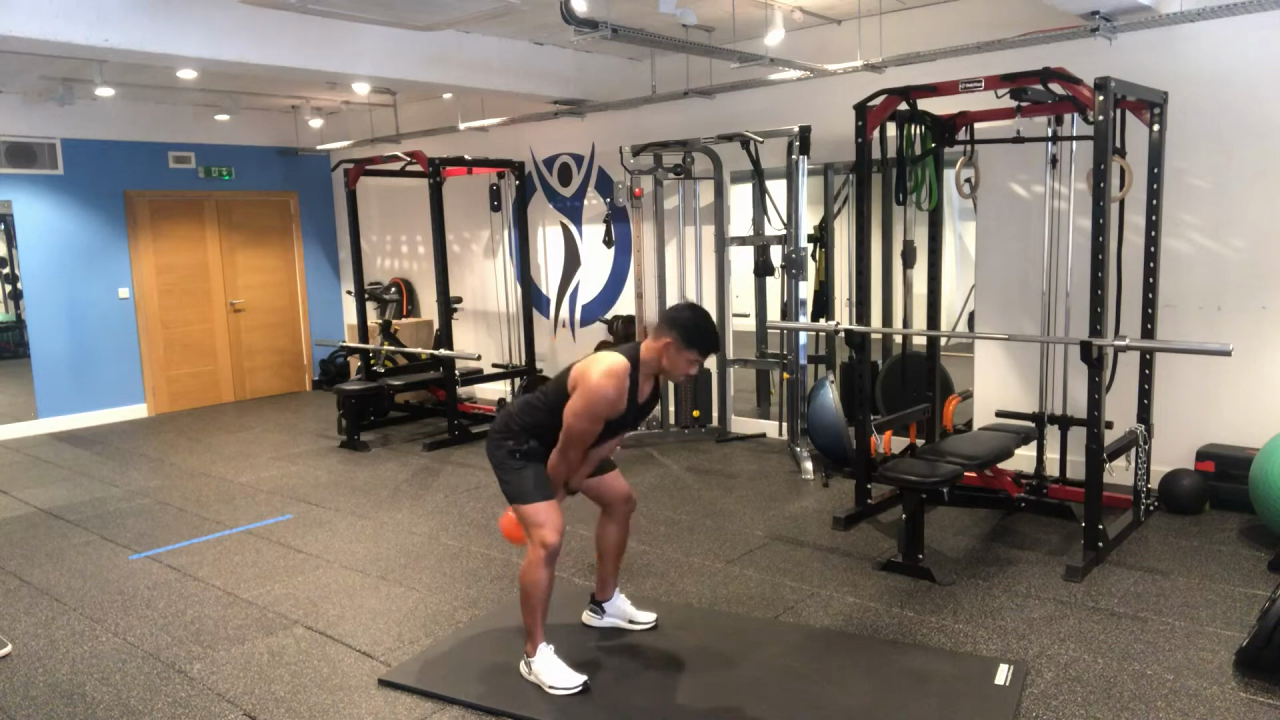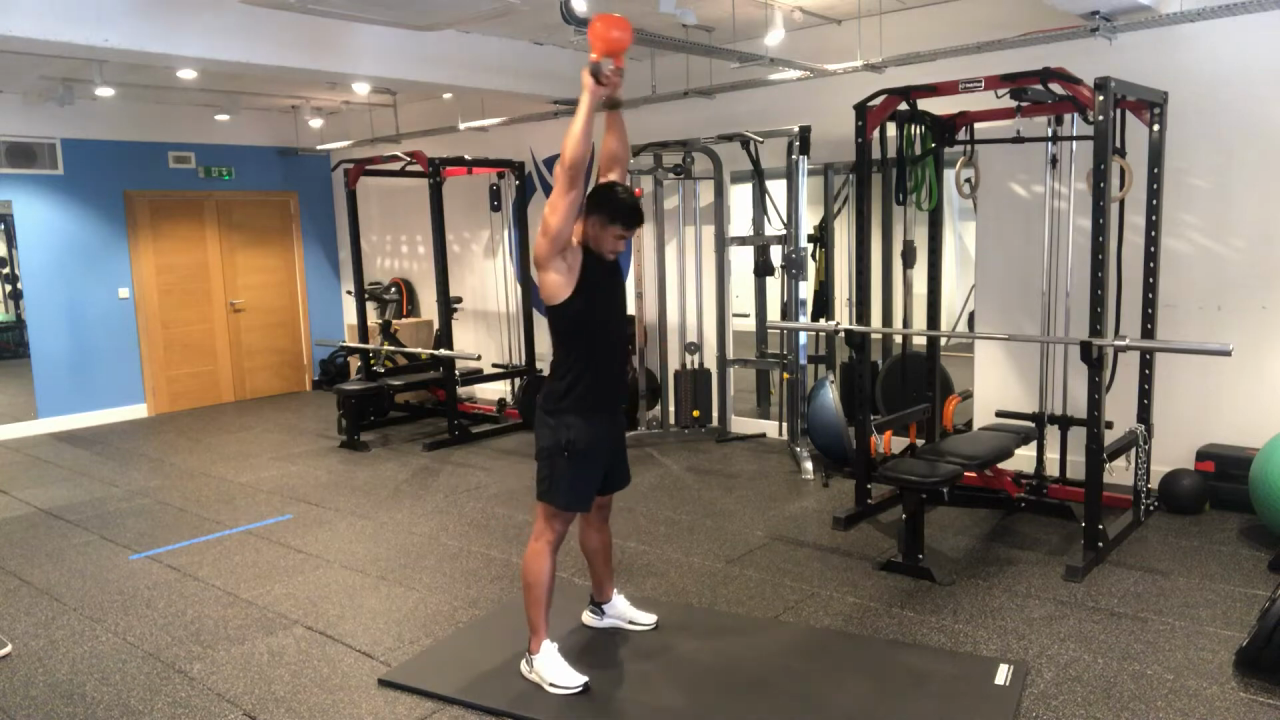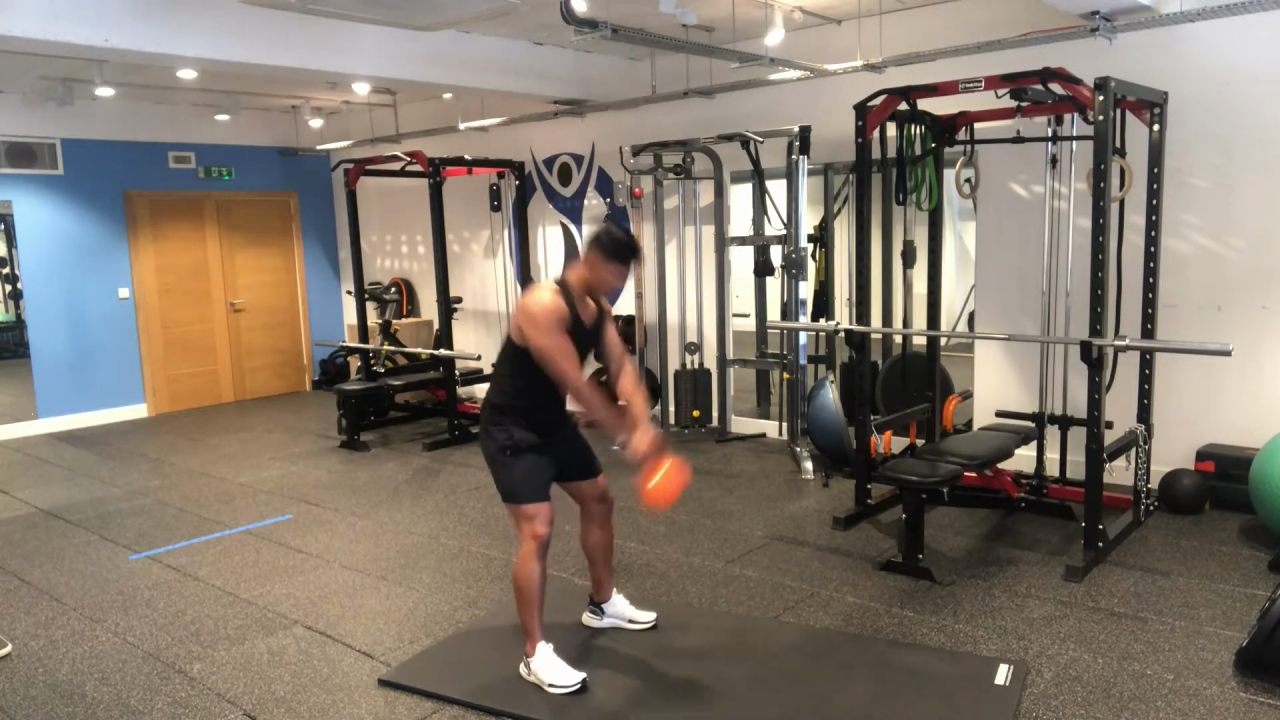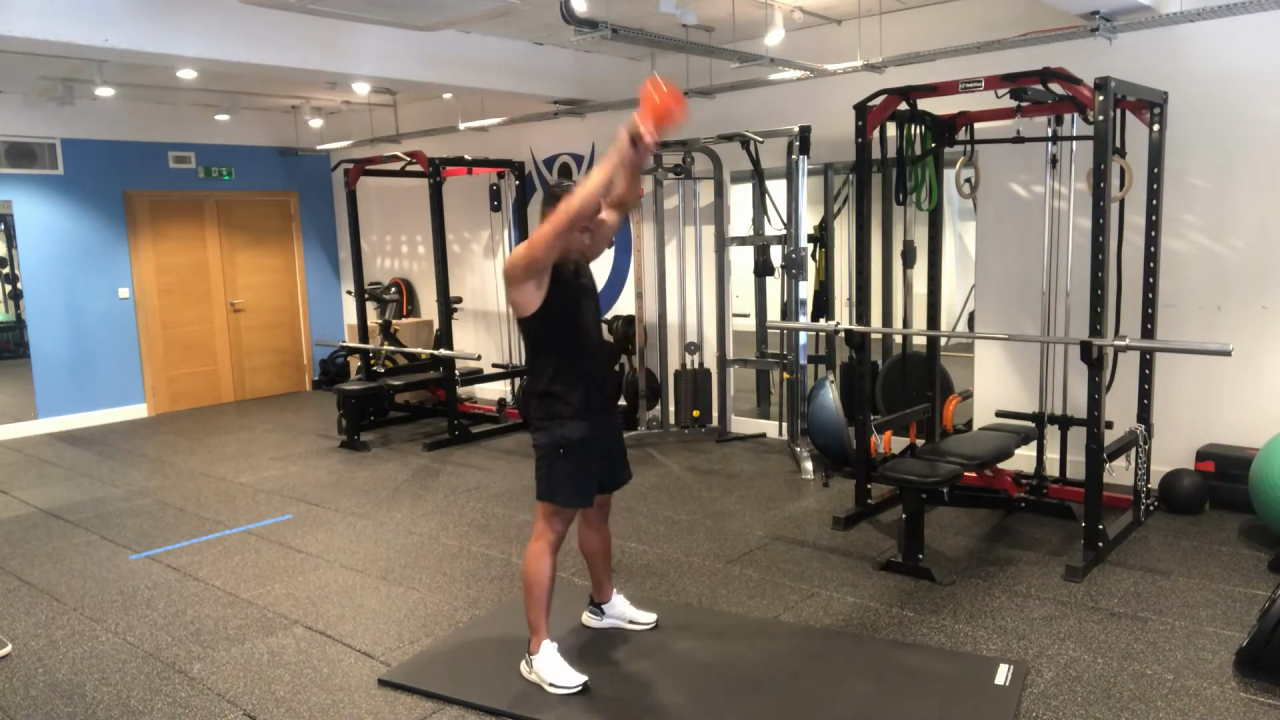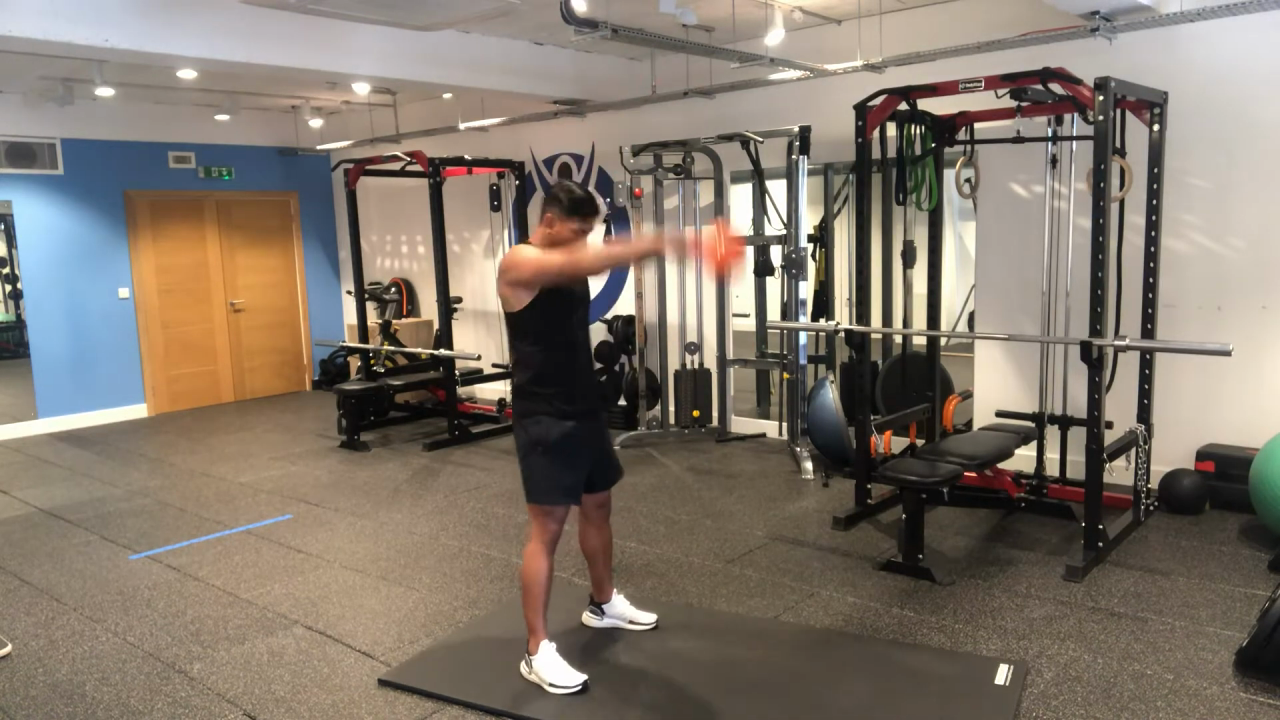
dt=1s
person 1, frame 1
left shoulder: (651, 377)
right shoulder: (606, 382)
left elbow: (608, 439)
right elbow: (567, 453)
left wrist: (573, 484)
right wrist: (553, 497)
left hip: (568, 443)
right hip: (519, 442)
left knee: (621, 500)
right knee: (548, 538)
left ankle: (604, 603)
right ankle: (536, 655)
person 1, frame 2
left shoulder: (604, 254)
right shoulder: (558, 258)
left elbow: (613, 167)
right elbow: (570, 176)
left wrist: (613, 105)
right wrist: (589, 99)
left hip: (607, 411)
right hip: (569, 418)
left knee: (598, 513)
right knee: (551, 527)
left ankle: (603, 604)
right ankle: (538, 651)
person 1, frame 3
left shoulder: (597, 306)
right shoulder: (546, 306)
left elbow: (622, 368)
right elbow: (577, 386)
left wrist: (643, 424)
right wrist: (624, 436)
left hip: (554, 420)
right hip: (511, 427)
left knee: (599, 498)
right knee: (538, 530)
left ankle: (603, 603)
right ankle: (535, 653)
person 1, frame 4
left shoulder: (577, 258)
right shoulder: (525, 268)
left elbow: (620, 206)
right elbow: (573, 213)
left wrist: (635, 159)
right wrist: (619, 152)
left hip: (600, 408)
right hip: (561, 419)
left knee: (598, 511)
right knee: (552, 529)
left ankle: (602, 603)
right ankle: (538, 652)
person 1, frame 5
left shoulder: (570, 271)
right shoulder: (521, 262)
right elbow: (581, 261)
left wrist: (680, 242)
right wrist: (659, 242)
left hip: (586, 411)
right hip: (543, 418)
left knee: (598, 507)
right knee: (547, 529)
left ankle: (603, 604)
right ankle: (537, 652)
